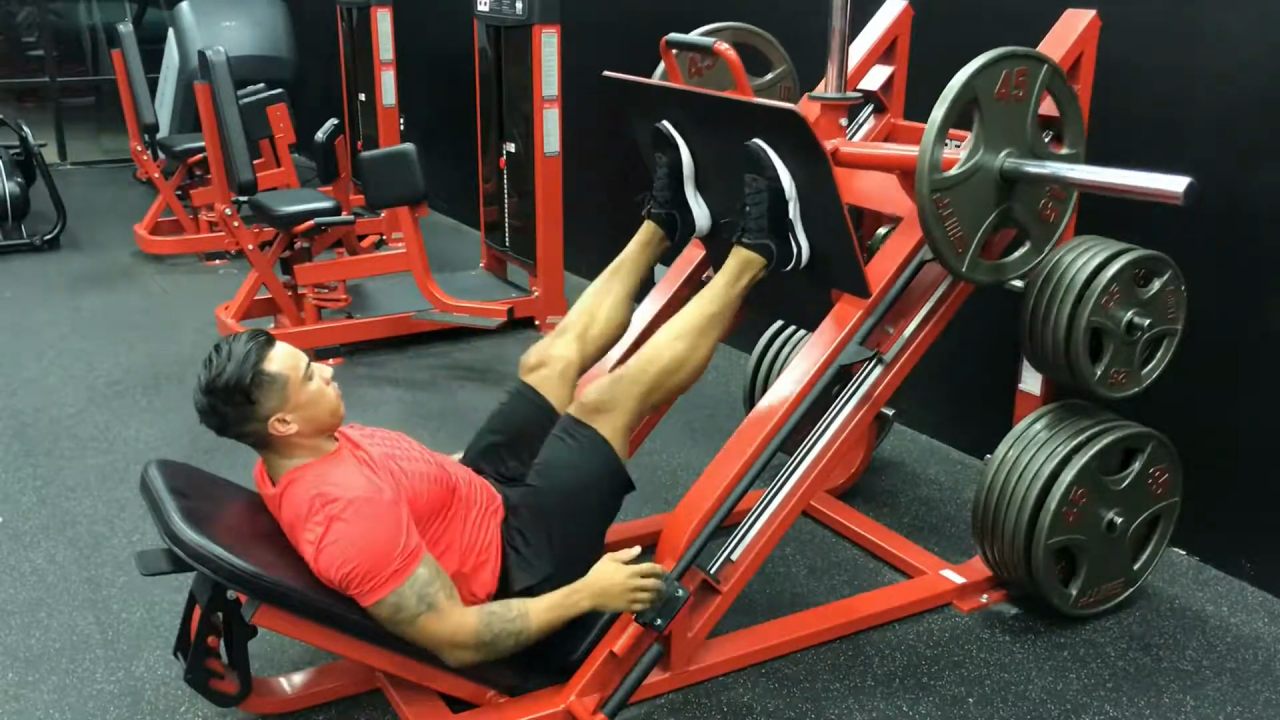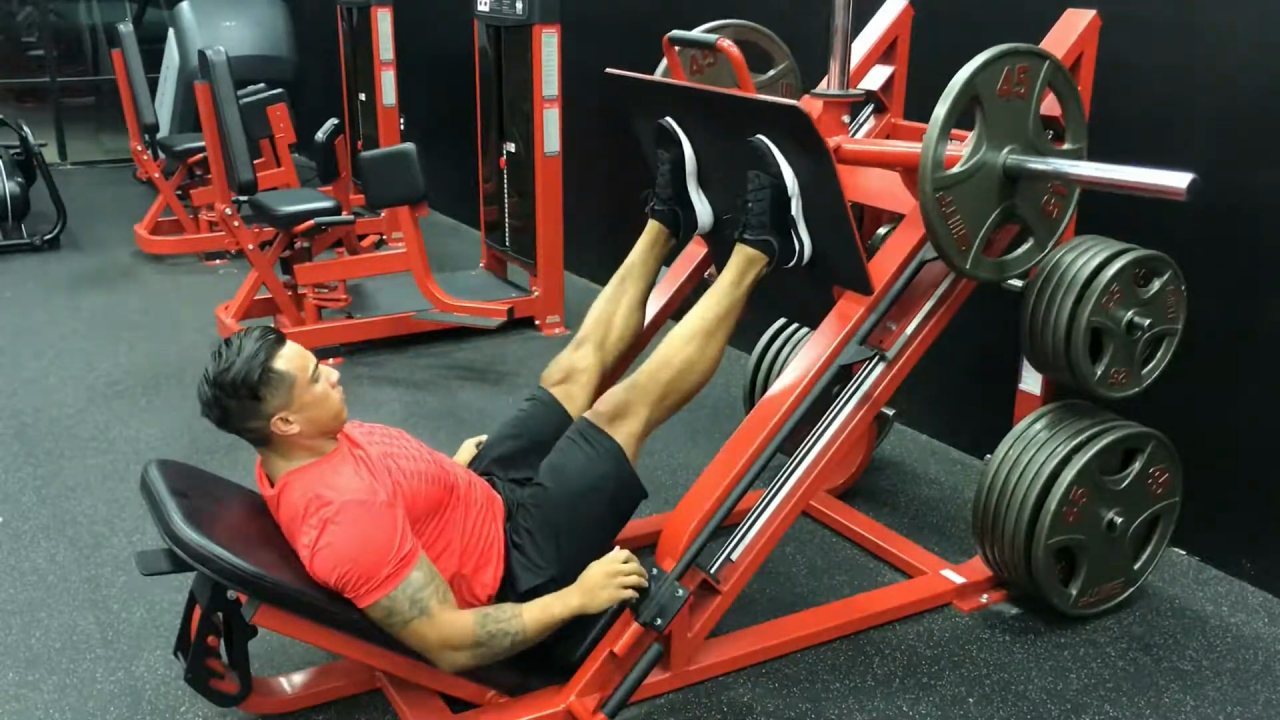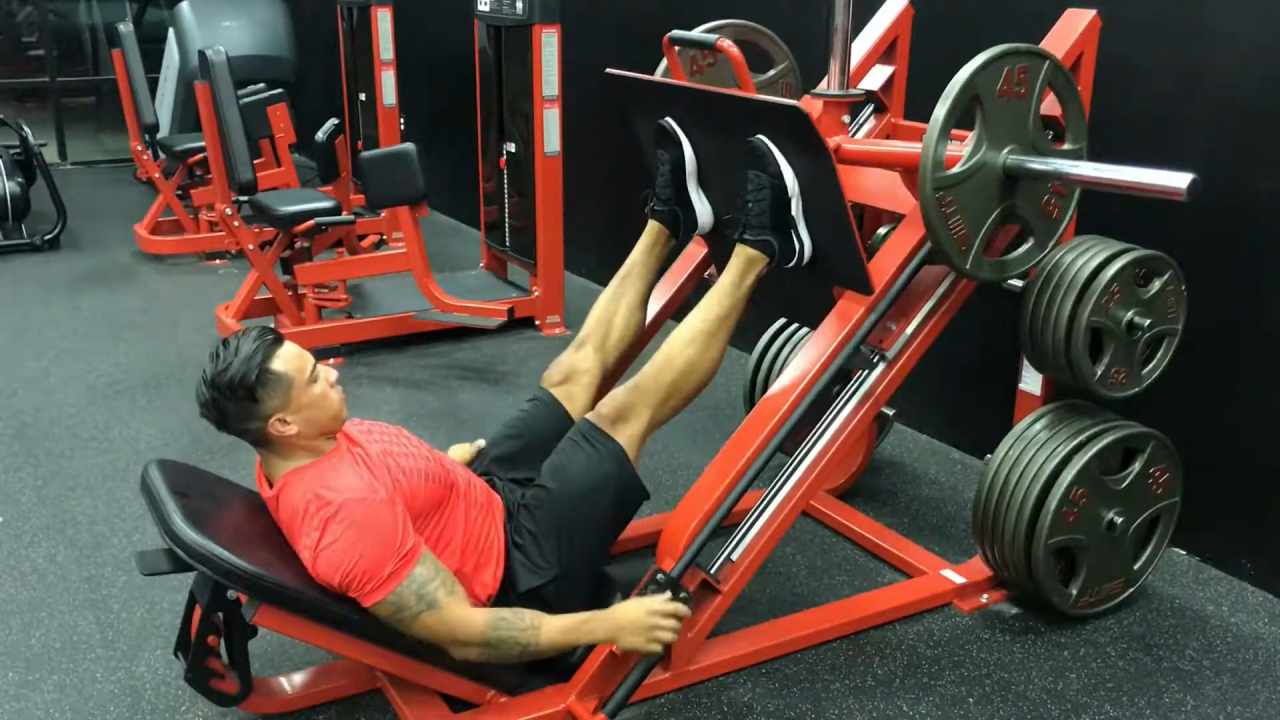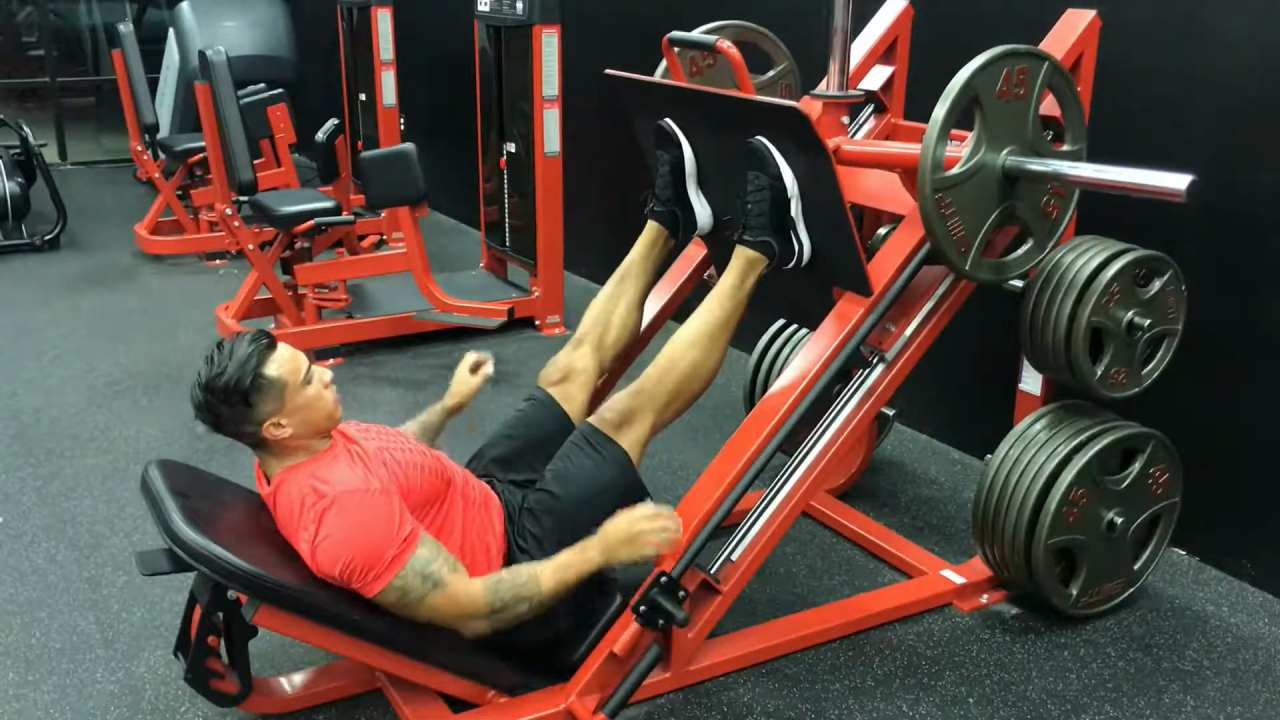
dt=0.4s
person 1, frame 1
left shoulder: (296, 461)
right shoulder: (346, 516)
right elbow: (459, 643)
left wrist: (450, 471)
right wrist: (590, 593)
left hip: (485, 503)
right hip: (523, 570)
left knee: (551, 360)
right knee: (605, 400)
left ankle: (663, 223)
right ankle: (753, 258)
person 1, frame 2
left shoulder: (298, 455)
right shoulder: (342, 518)
right elbow: (451, 647)
left wrist: (453, 468)
right wrist: (579, 596)
left hip: (487, 498)
right hip: (521, 566)
left knee: (574, 370)
right knee: (622, 408)
left ankle: (667, 221)
right ankle: (755, 252)
person 1, frame 3
left shoulder: (297, 457)
right shoulder: (344, 517)
right elbow: (465, 636)
left wrist: (445, 464)
right wrist: (606, 624)
left hip: (488, 502)
right hip: (524, 570)
left knee: (574, 371)
right knee: (623, 409)
left ankle: (668, 221)
right ankle: (757, 253)
person 1, frame 4
left shoulder: (298, 455)
right shoulder: (340, 512)
right elbow: (470, 611)
left wrist: (446, 407)
right wrist: (602, 549)
left hip: (486, 502)
right hip: (516, 553)
left knee: (570, 370)
right knee: (626, 413)
left ankle: (667, 223)
right ankle: (756, 254)
